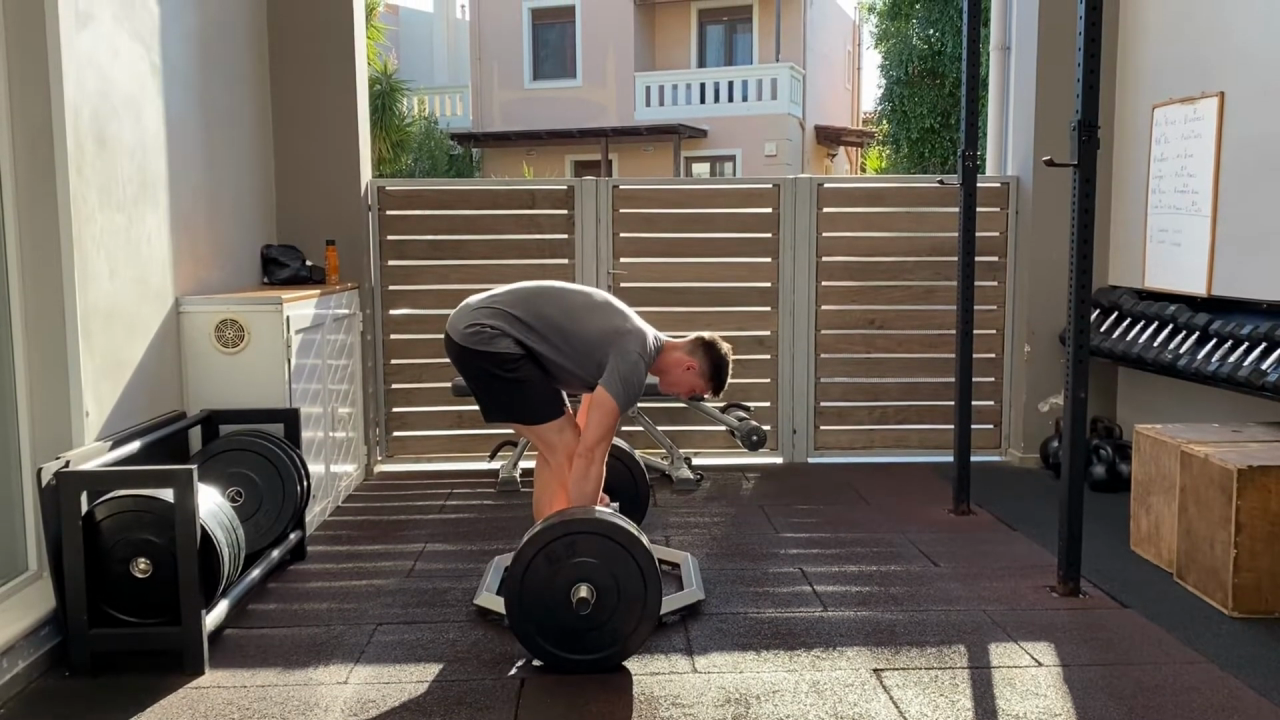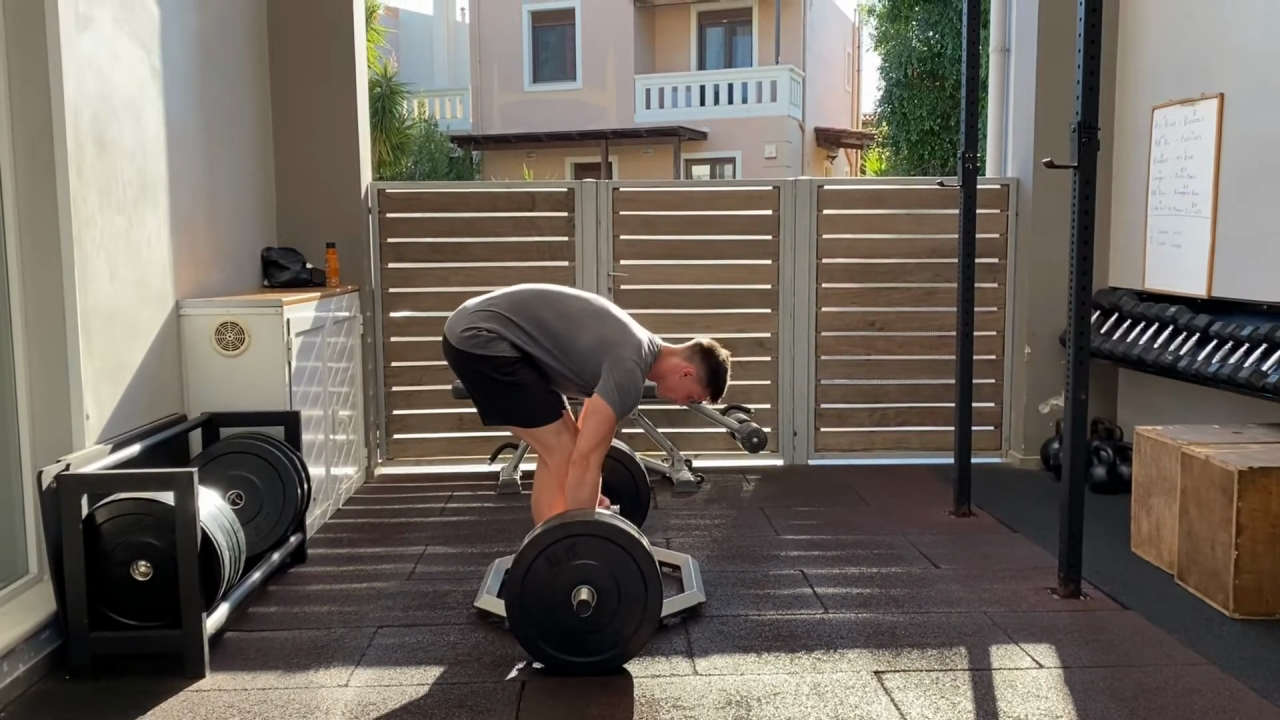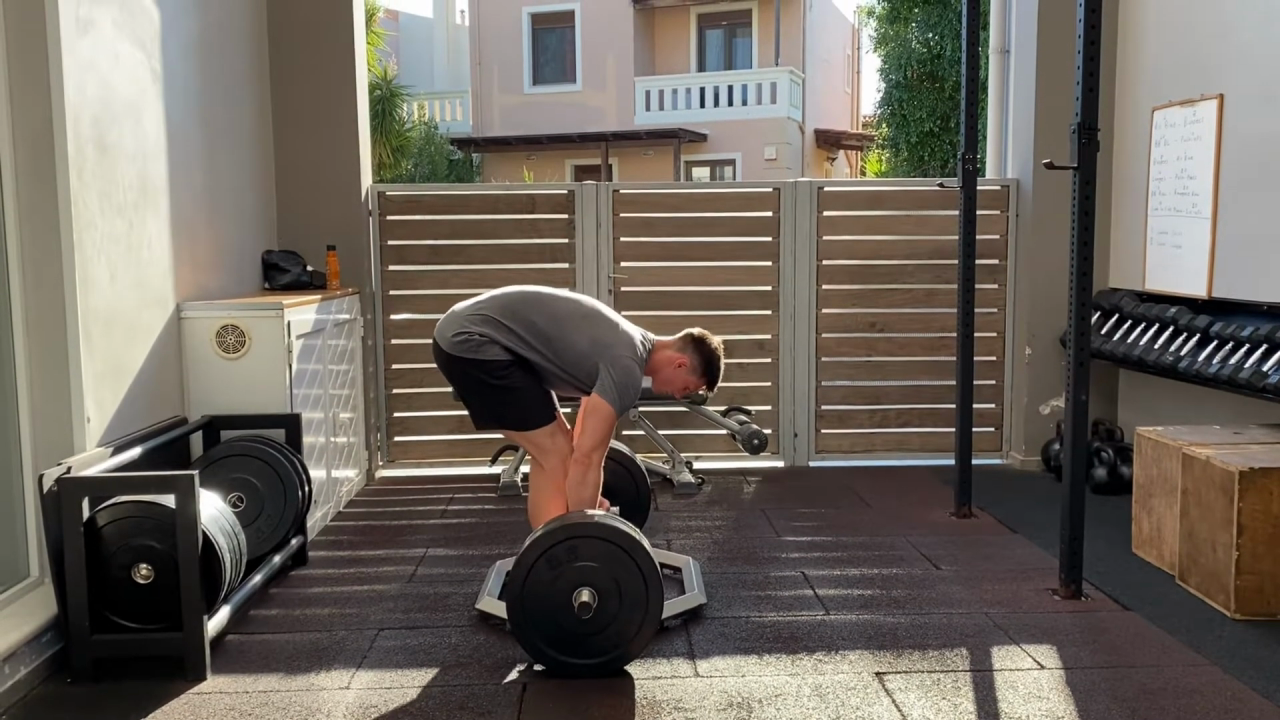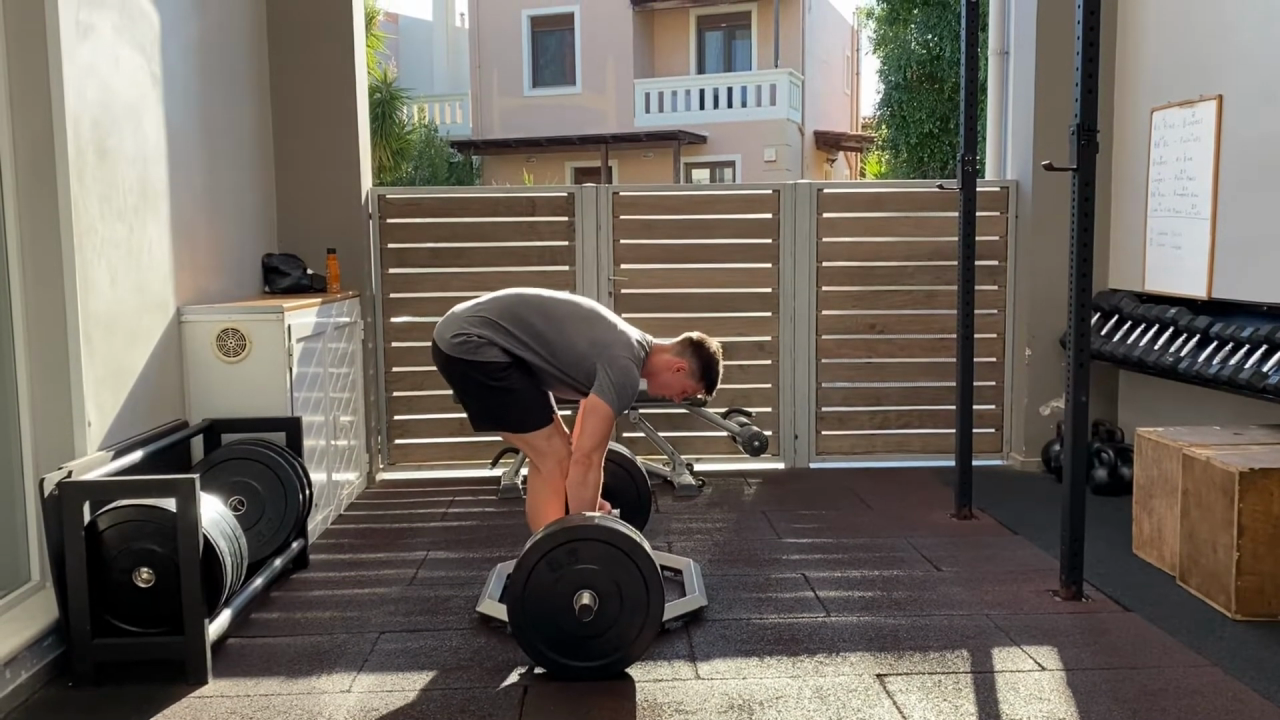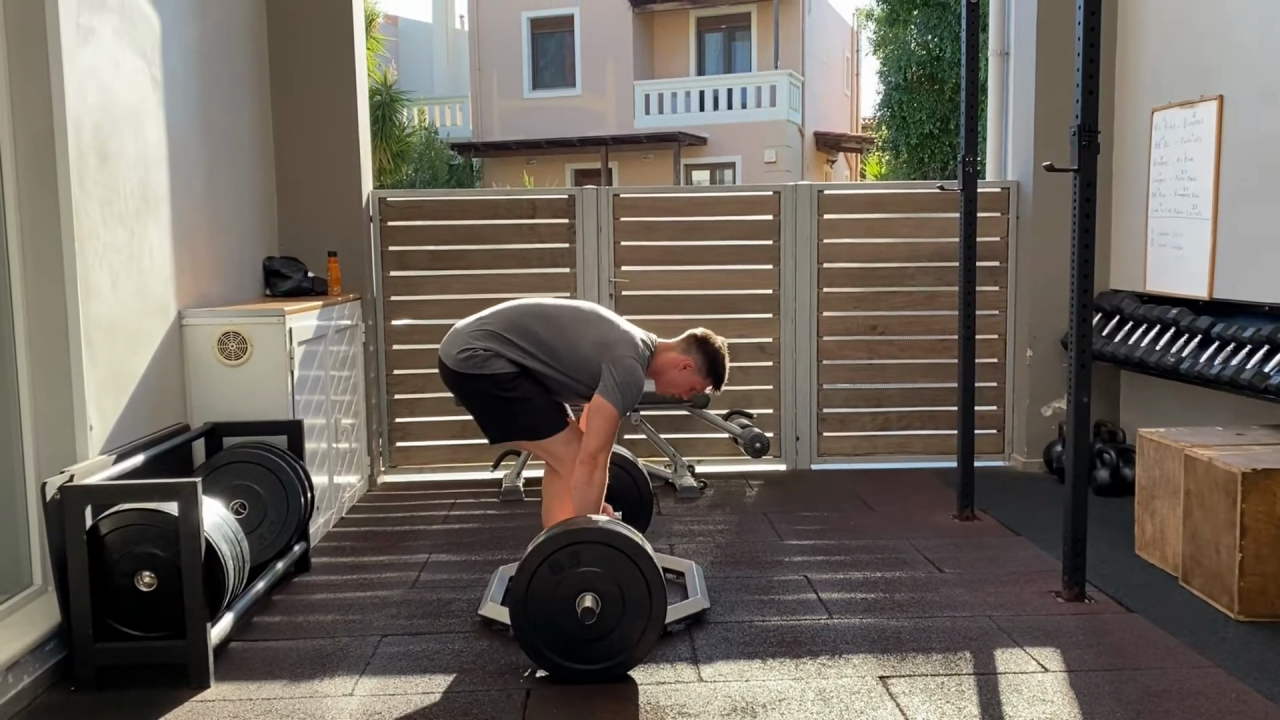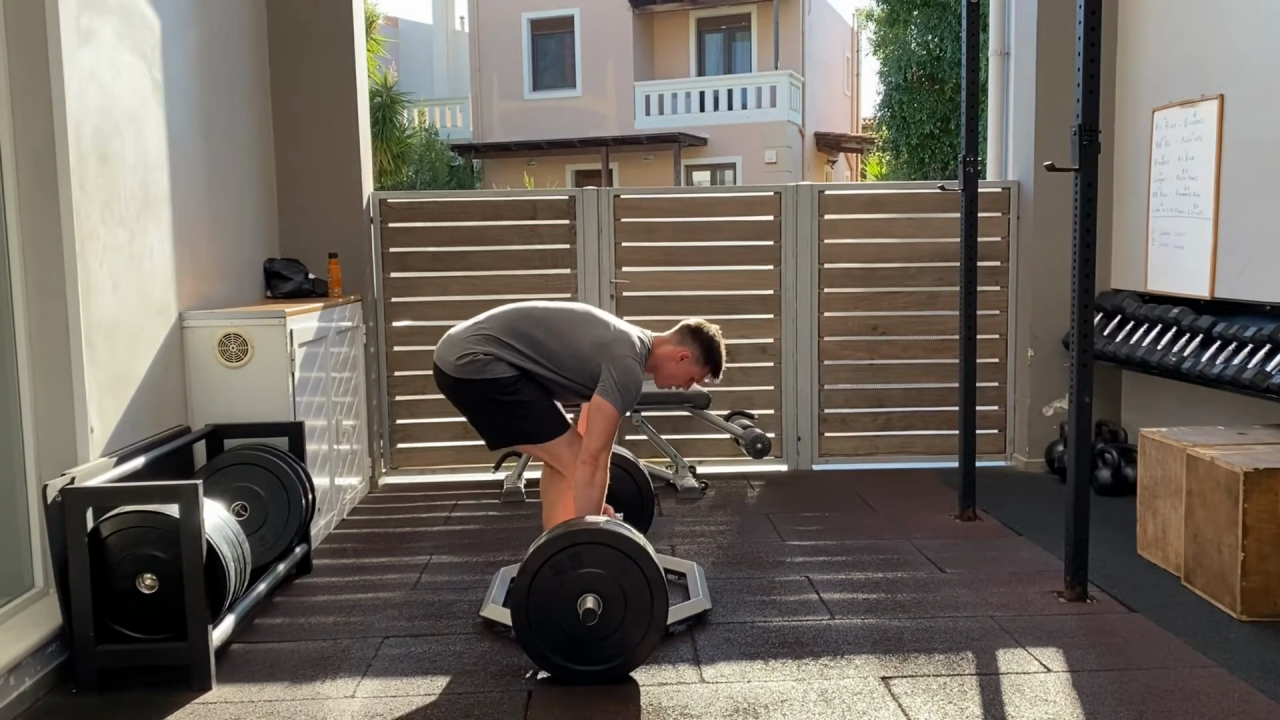
dt=0.4s
person 1, frame 1
left shoulder: (635, 343)
right shoulder: (633, 360)
left elbow: (588, 434)
right elbow: (590, 452)
left wrist: (588, 494)
left hip: (479, 328)
right hip: (481, 333)
left knee: (558, 444)
right knee: (563, 449)
person 1, frame 2
left shoulder: (636, 348)
right shoulder: (629, 368)
right elbow: (584, 459)
left wrist: (588, 495)
left hip: (480, 331)
right hip: (480, 337)
left knee: (560, 447)
right knee: (562, 453)
person 1, frame 3
left shoulder: (626, 345)
right shoulder: (626, 367)
left elbow: (584, 442)
right elbow: (586, 458)
left wrist: (587, 501)
left hip: (473, 335)
right hip: (470, 341)
left knee: (552, 451)
right knee: (555, 455)
person 1, frame 4
left shoulder: (626, 348)
right shoulder: (624, 369)
left elbow: (584, 444)
right elbow: (586, 459)
left wrist: (589, 502)
left hip: (472, 338)
right hip: (468, 343)
left knee: (552, 451)
right knee: (553, 457)
person 1, frame 5
left shoulder: (629, 348)
right shoulder: (629, 368)
left elbow: (589, 446)
right elbow: (591, 459)
left wrist: (592, 506)
left hip: (475, 350)
right hip: (475, 357)
left knee: (567, 455)
right knee: (570, 460)
person 1, frame 6
left shoulder: (625, 344)
right shoulder: (627, 366)
left elbow: (588, 445)
right elbow: (592, 459)
left wrist: (593, 507)
left hip: (469, 353)
right hip: (473, 362)
left knee: (564, 458)
right knee: (572, 462)
